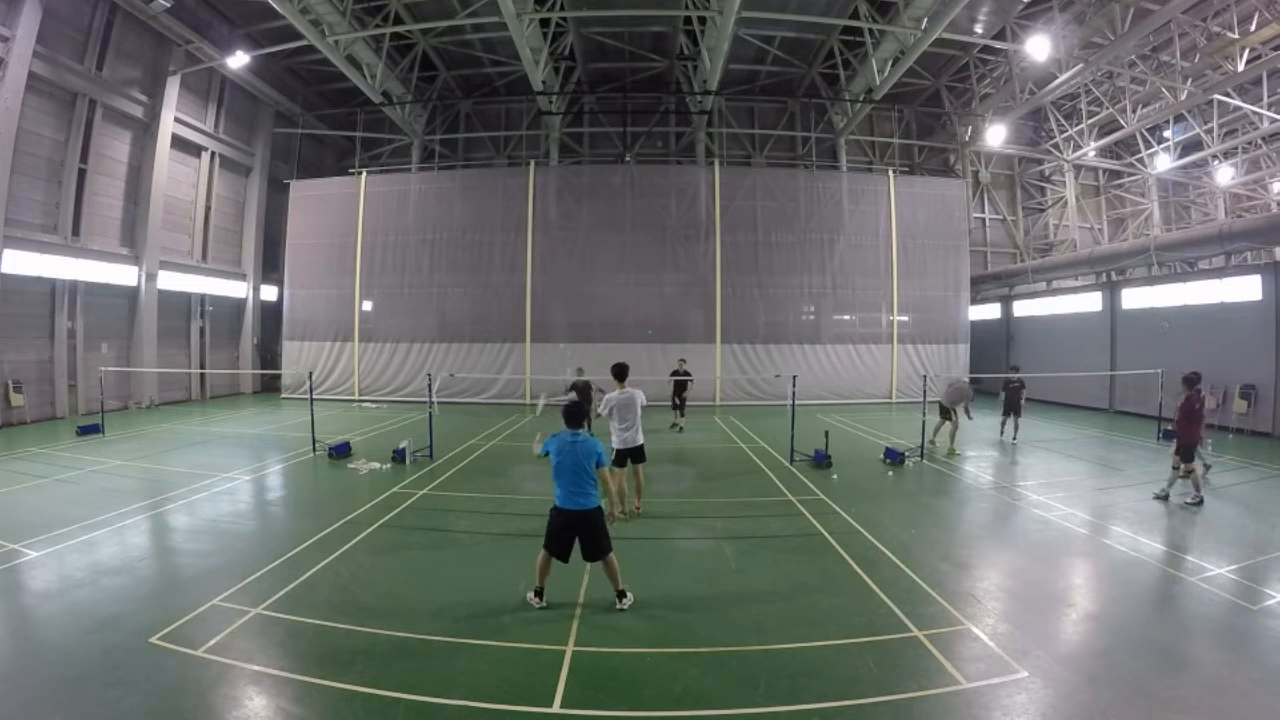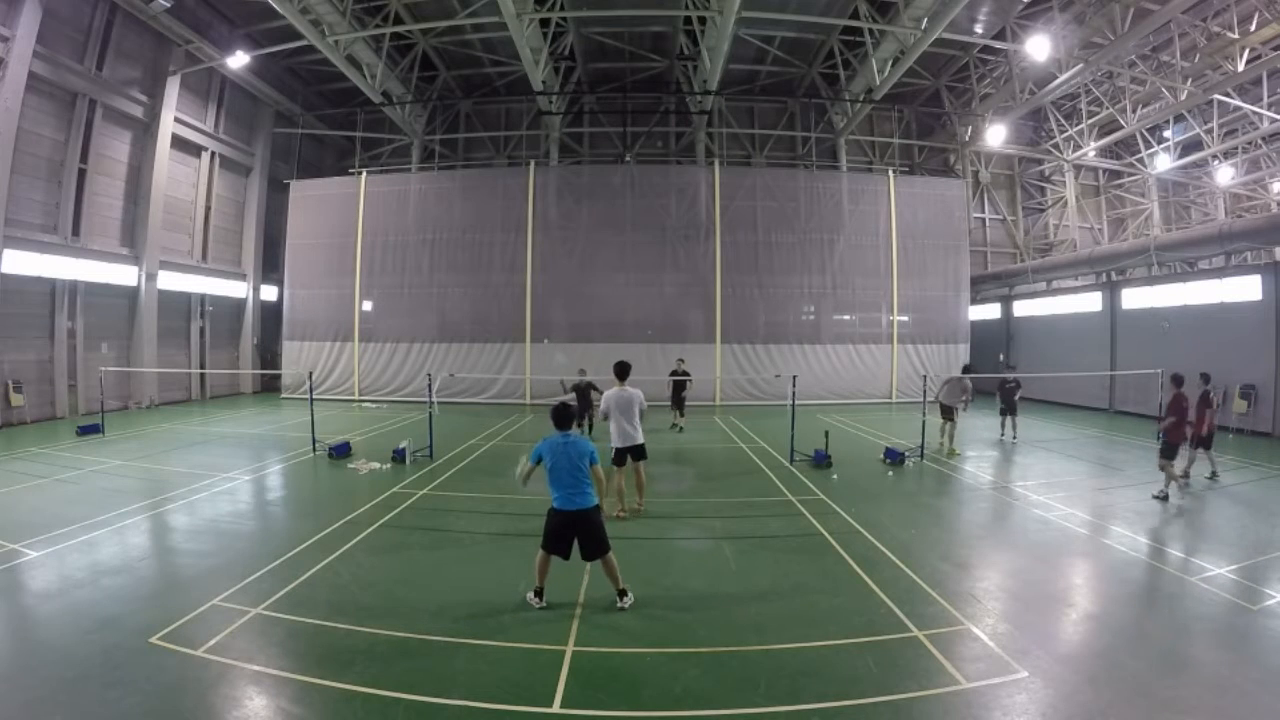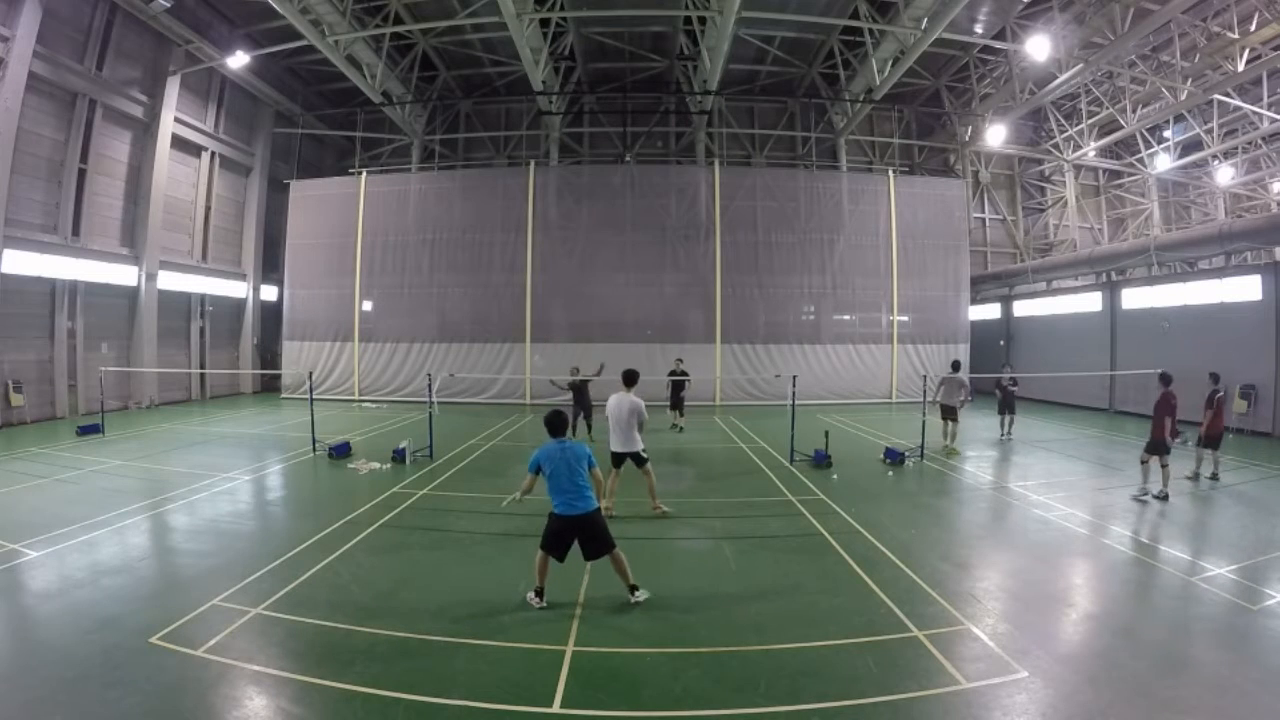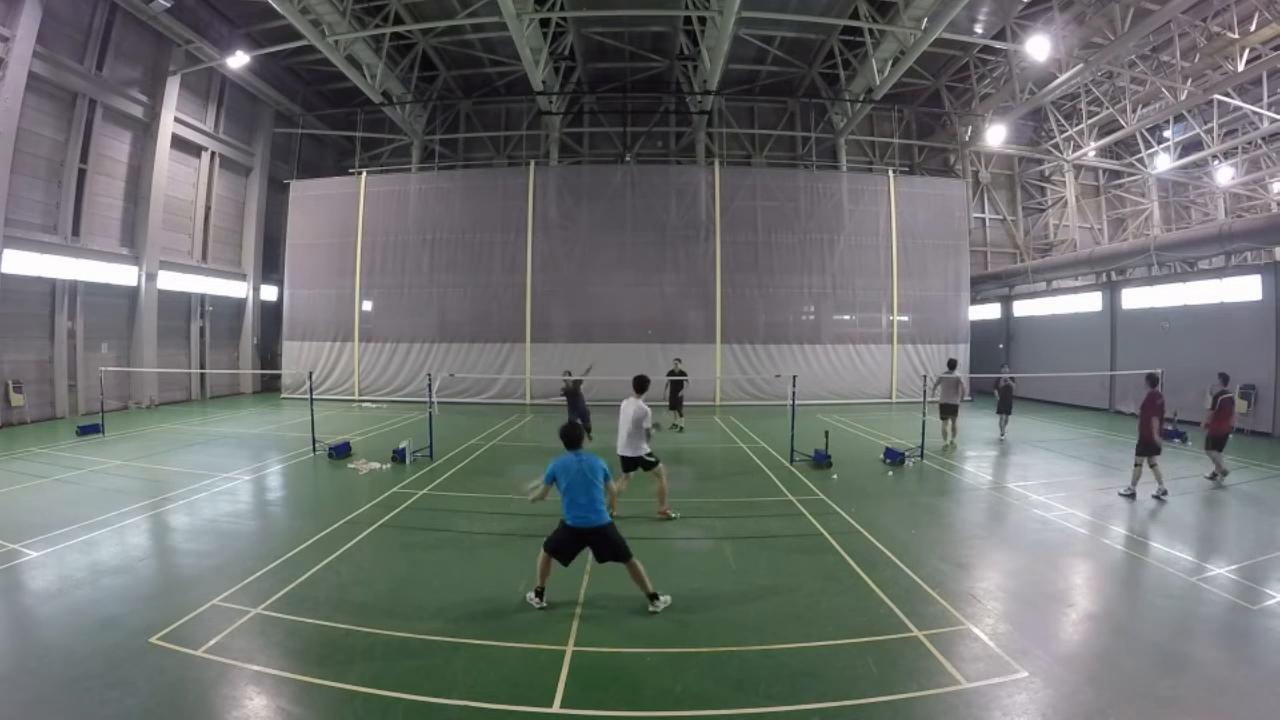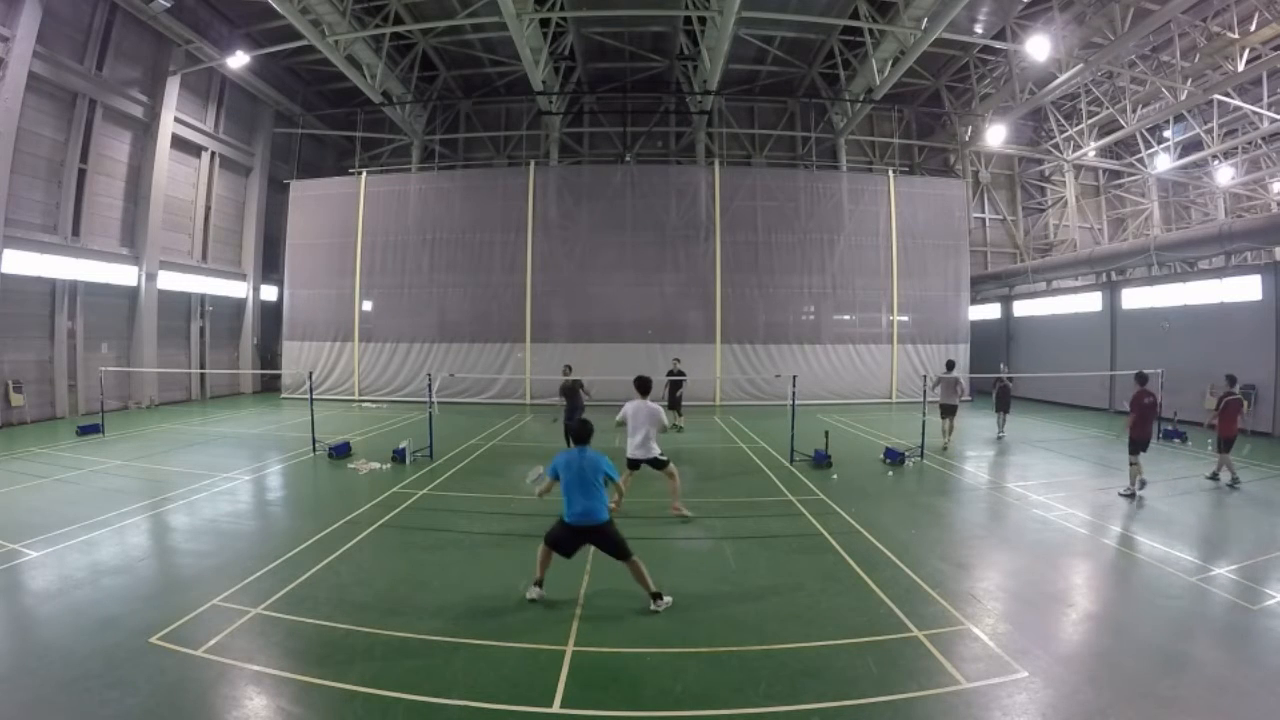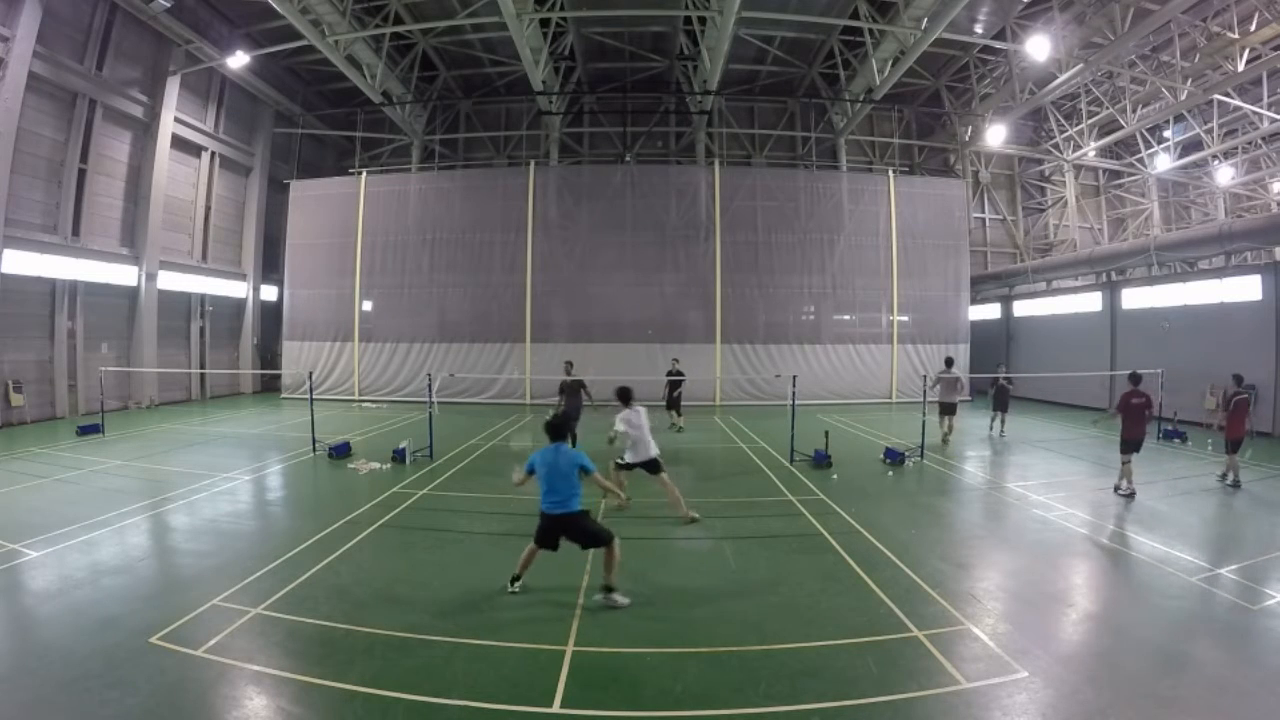
dt=0.2s
person 1, frame 1
left shoulder: (553, 442)
right shoulder: (595, 446)
left elbow: (537, 451)
right elbow: (605, 480)
left wrist: (537, 441)
right wrist: (613, 507)
left hip: (562, 509)
right hip: (590, 510)
left knee: (547, 551)
right knee: (605, 554)
left ankle: (538, 594)
right ankle: (621, 596)
person 1, frame 2
left shoulder: (544, 446)
right shoulder: (586, 445)
left elbow: (526, 473)
right elbow: (599, 478)
left wrist: (522, 479)
right wrist: (600, 502)
left hip: (560, 510)
right hip: (588, 509)
left knee: (545, 551)
right knee: (605, 553)
left ankle: (538, 595)
right ankle: (622, 595)
person 1, frame 3
left shoulder: (541, 454)
right shoulder: (582, 449)
left elbow: (528, 487)
right elbow: (599, 480)
left wrist: (519, 495)
right wrist: (597, 502)
left hip: (562, 515)
right hip: (589, 512)
left knee: (545, 552)
right knee: (612, 551)
left ankle: (538, 595)
right ankle: (633, 590)
person 1, frame 4
left shoulder: (556, 464)
right shoulder: (597, 462)
left elbow: (541, 495)
right elbow: (613, 492)
left wrist: (532, 496)
right wrist: (607, 509)
left hip: (572, 526)
right hip: (601, 524)
left knee: (547, 552)
right knee: (629, 559)
left ankle: (538, 595)
right ankle: (654, 599)
person 1, frame 5
left shoulder: (560, 459)
right shoulder: (602, 460)
left elbow: (545, 489)
right elbow: (620, 490)
left wrist: (538, 491)
left hip: (571, 523)
right hip: (600, 522)
left knee: (547, 544)
right knee: (630, 559)
left ankle: (537, 587)
right ankle: (656, 598)
person 1, frame 6
left shoulder: (537, 456)
right shoulder: (577, 456)
left elbow: (519, 481)
right elbow: (600, 482)
left wrist: (515, 475)
right wrist: (618, 493)
left hip: (548, 515)
right hip: (573, 514)
left knee: (535, 545)
right knee: (611, 543)
left ankle: (515, 580)
right ankle: (608, 590)
